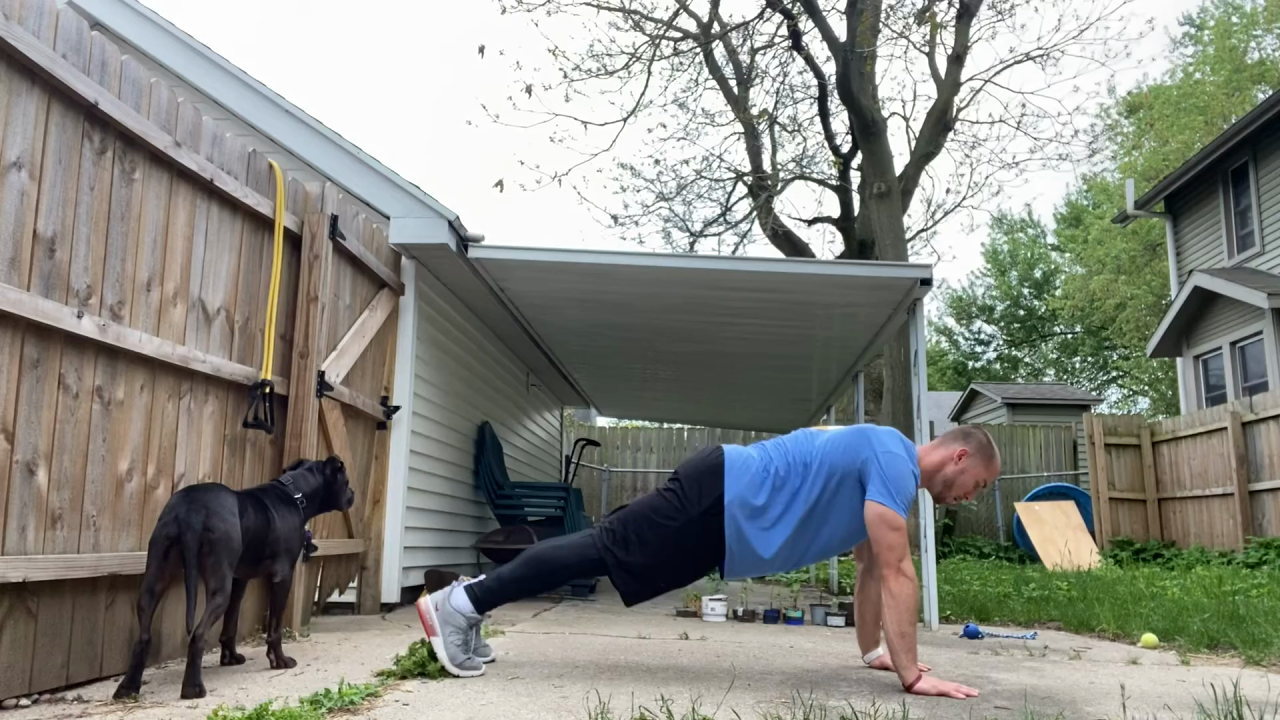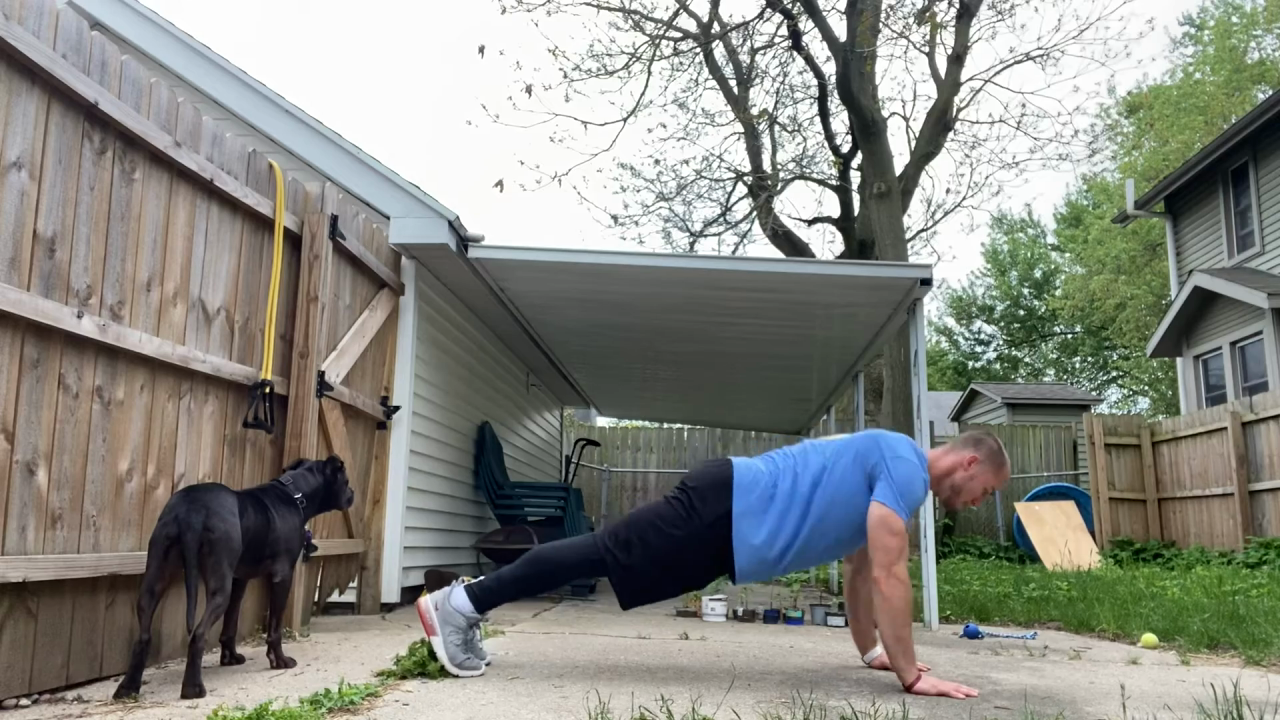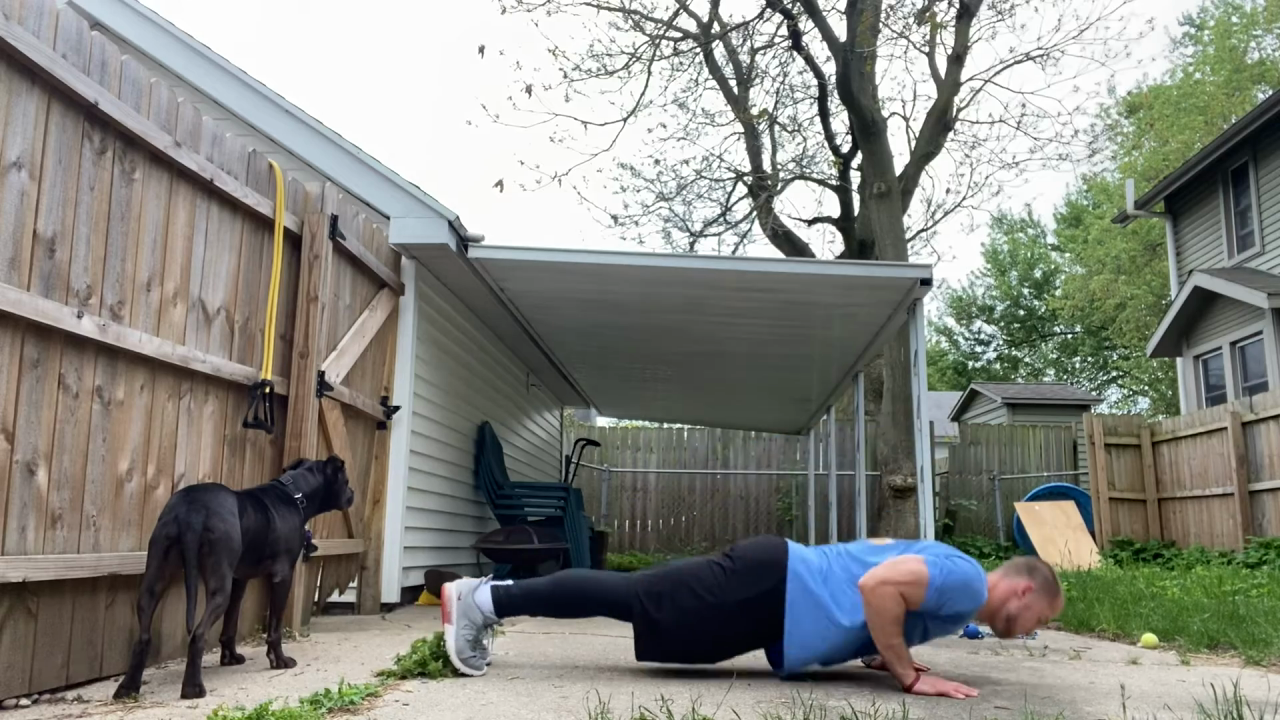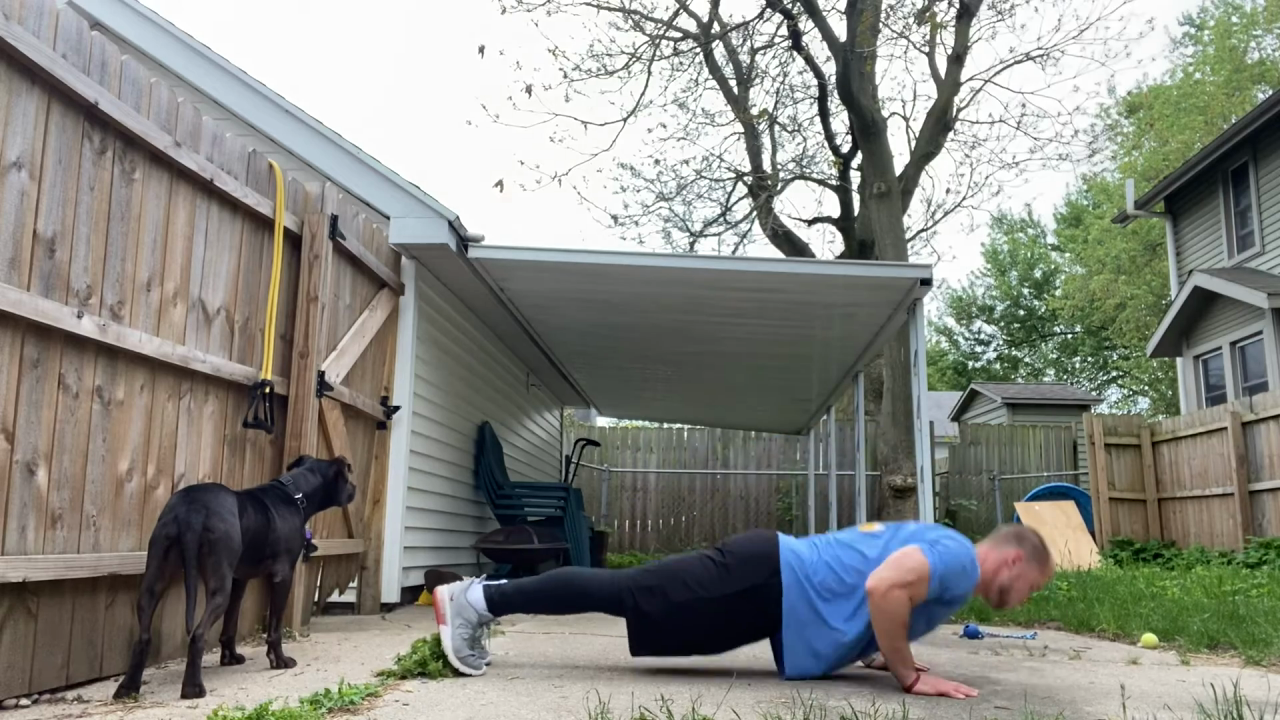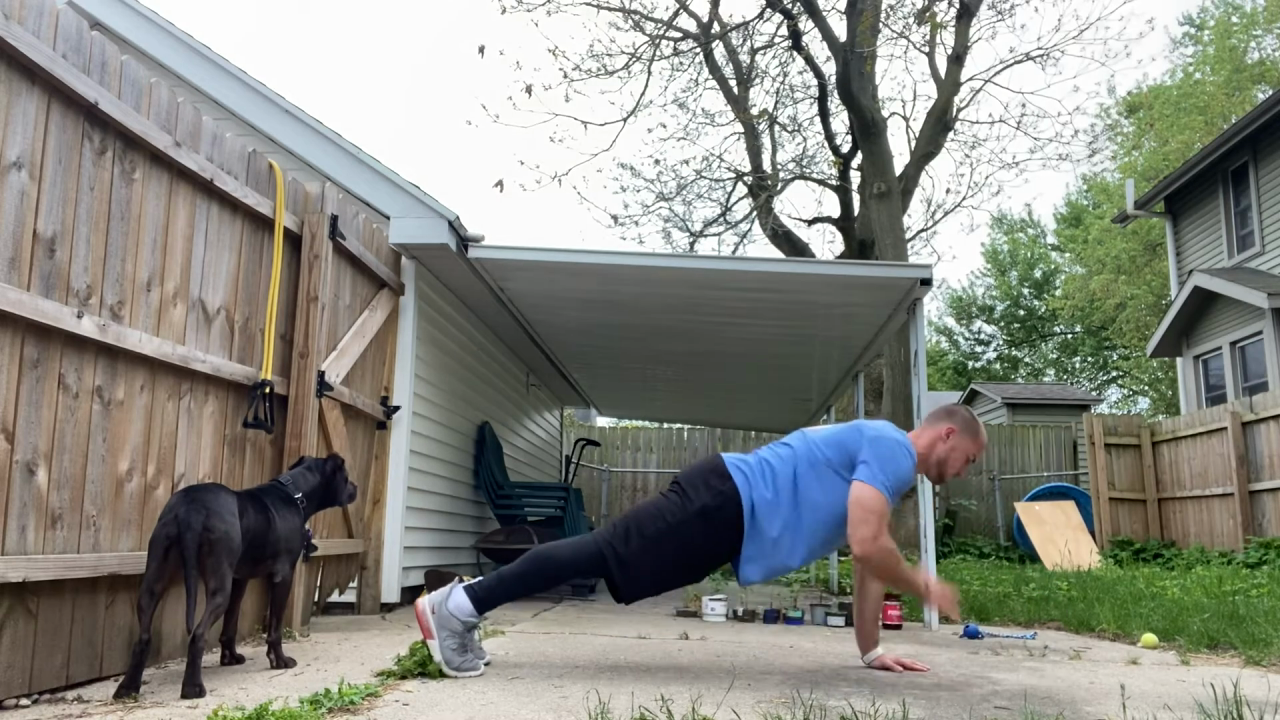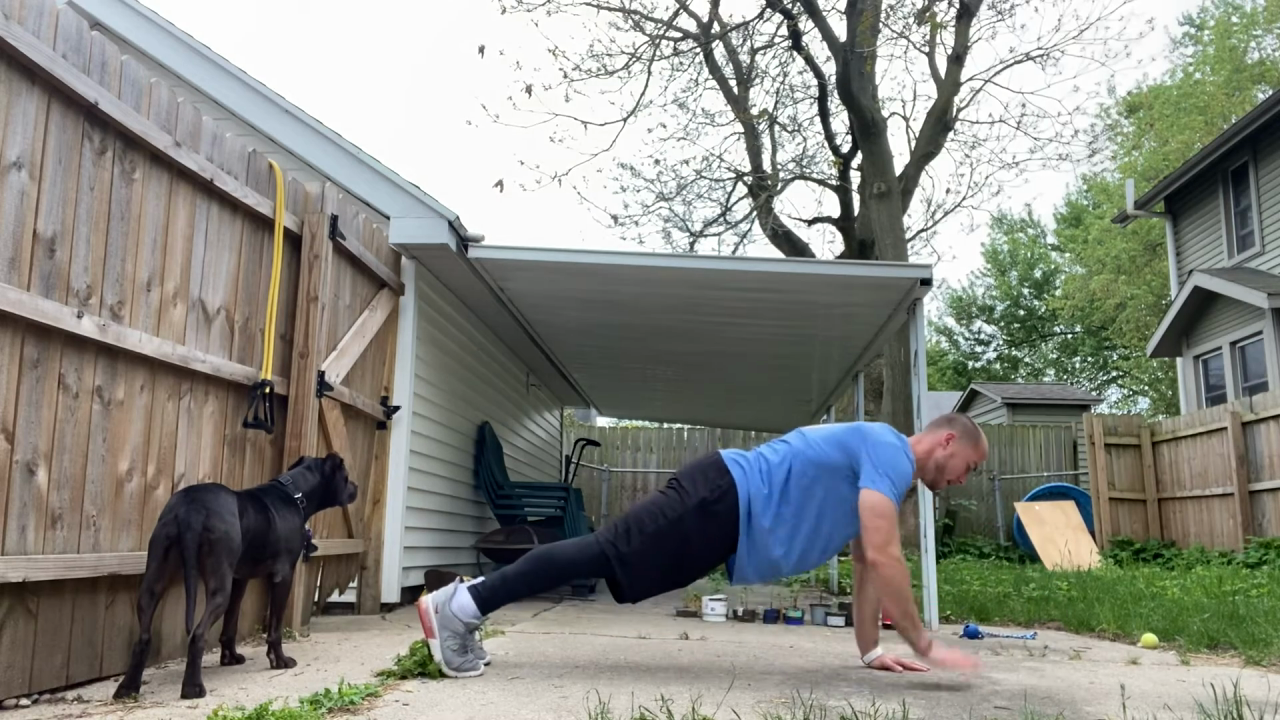
dt=0.4s
person 1, frame 1
left shoulder: (885, 465)
right shoulder: (895, 461)
left elbow: (870, 566)
right elbow: (896, 572)
left wrist: (873, 650)
right wrist: (912, 674)
left hip: (726, 506)
right hip: (718, 500)
left knee: (600, 549)
right knee: (600, 551)
left ankle: (473, 594)
right ankle: (459, 602)
person 1, frame 2
left shoulder: (895, 466)
right shoulder: (907, 467)
left elbow: (857, 559)
right elbow: (886, 573)
left wrist: (870, 647)
right wrist: (909, 672)
left hip: (735, 514)
right hip: (728, 509)
left knee: (598, 557)
right knee: (601, 555)
left ankle: (466, 602)
right ankle: (459, 603)
person 1, frame 3
left shoulder: (951, 573)
right shoulder: (966, 586)
right elbow: (877, 585)
left wrist: (873, 649)
right wrist: (908, 672)
left hip: (783, 583)
right hip: (774, 591)
left knee: (631, 592)
right knee: (630, 596)
left ankle: (490, 595)
right ankle: (481, 598)
person 1, frame 4
left shoulder: (935, 544)
right shoulder: (955, 561)
right elbow: (879, 590)
left wrist: (872, 652)
right wrist: (908, 673)
left hip: (773, 574)
right hip: (766, 583)
left knee: (623, 587)
right knee: (624, 592)
left ankle: (485, 593)
right ankle: (474, 597)
person 1, frame 5
left shoulder: (882, 457)
right shoulder: (891, 448)
left elbow: (867, 564)
right elbow: (866, 546)
left wrist: (871, 649)
right wrist: (921, 585)
left hip: (728, 511)
right hip: (721, 504)
left knee: (599, 556)
right knee: (603, 555)
left ankle: (462, 604)
right ankle: (456, 604)
person 1, frame 6
left shoulder: (880, 465)
right shoulder: (888, 452)
left elbow: (866, 563)
right elbow: (885, 560)
left wrist: (872, 650)
right wrist: (925, 649)
left hip: (726, 510)
right hip: (719, 499)
left knee: (597, 554)
right knee: (602, 553)
left ankle: (463, 606)
right ankle: (458, 606)
